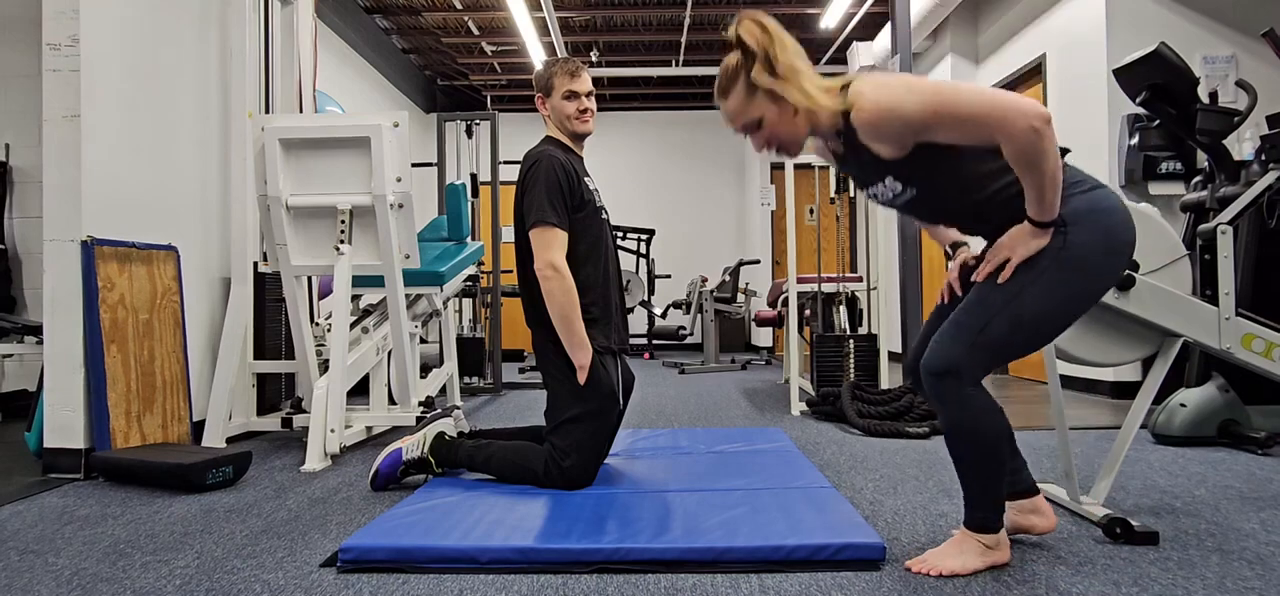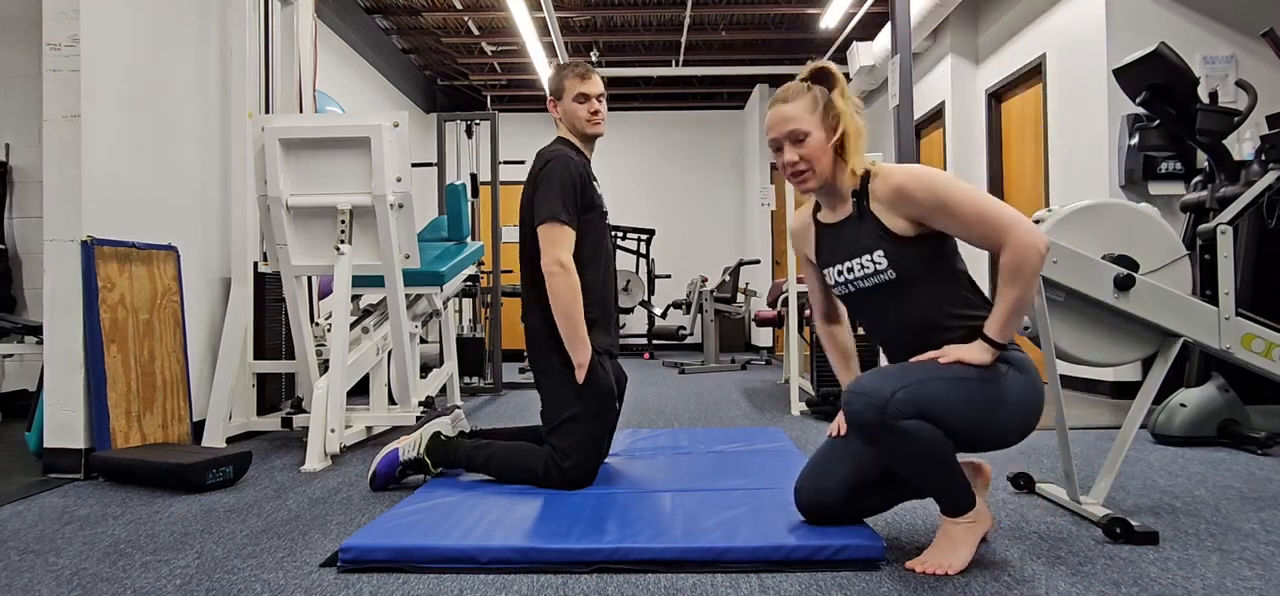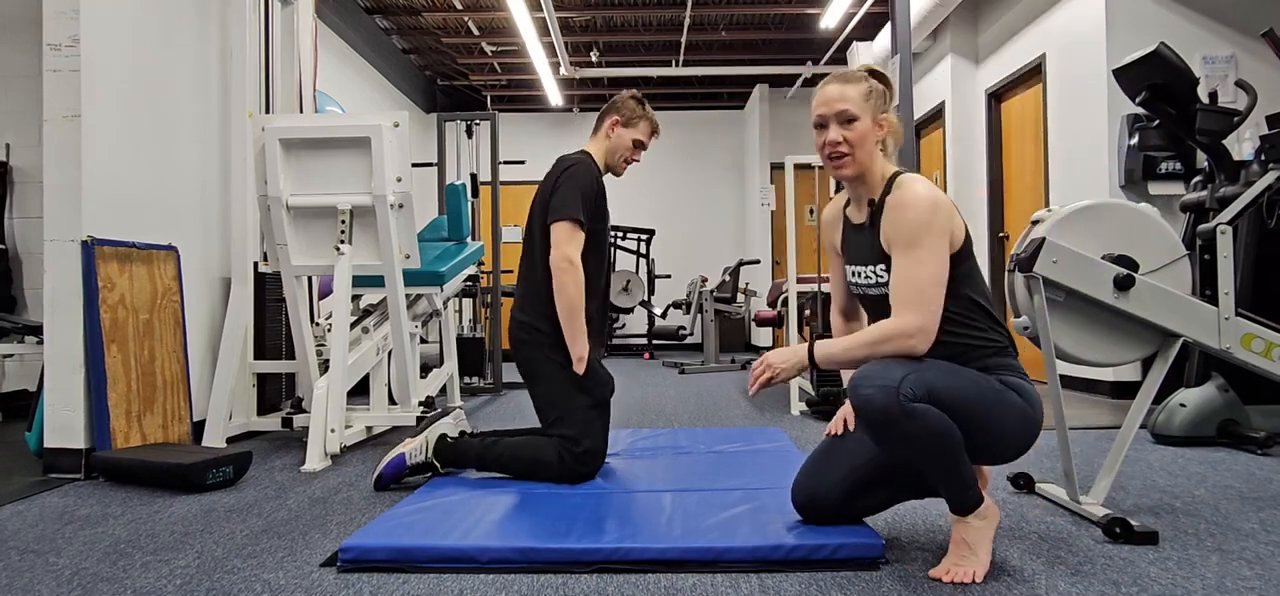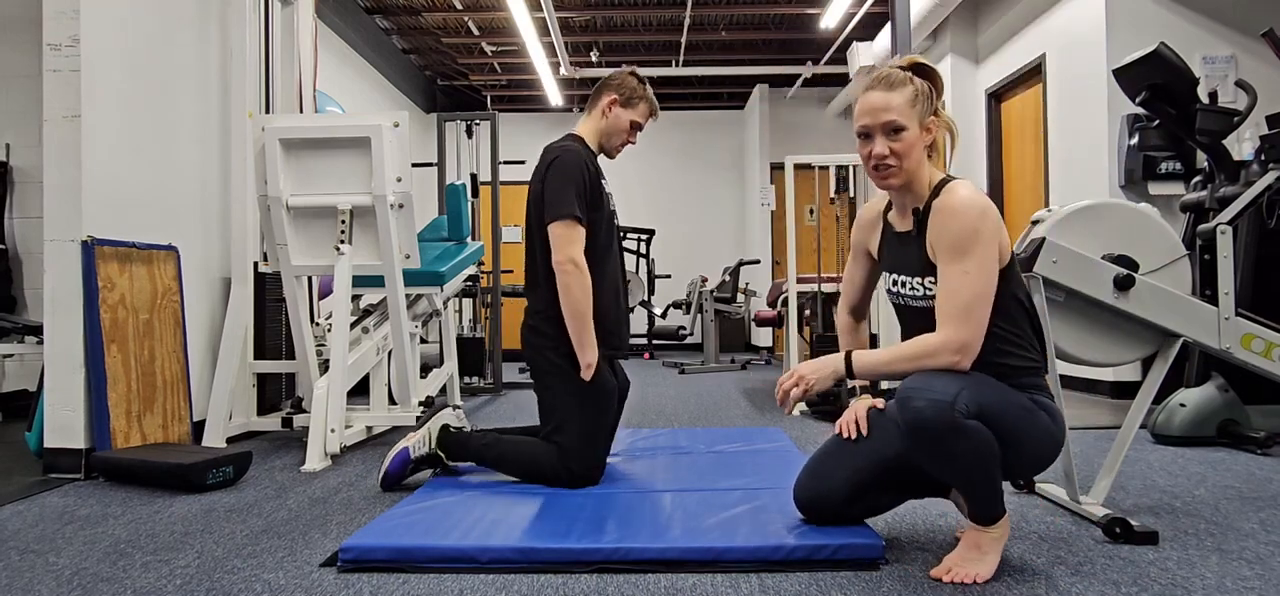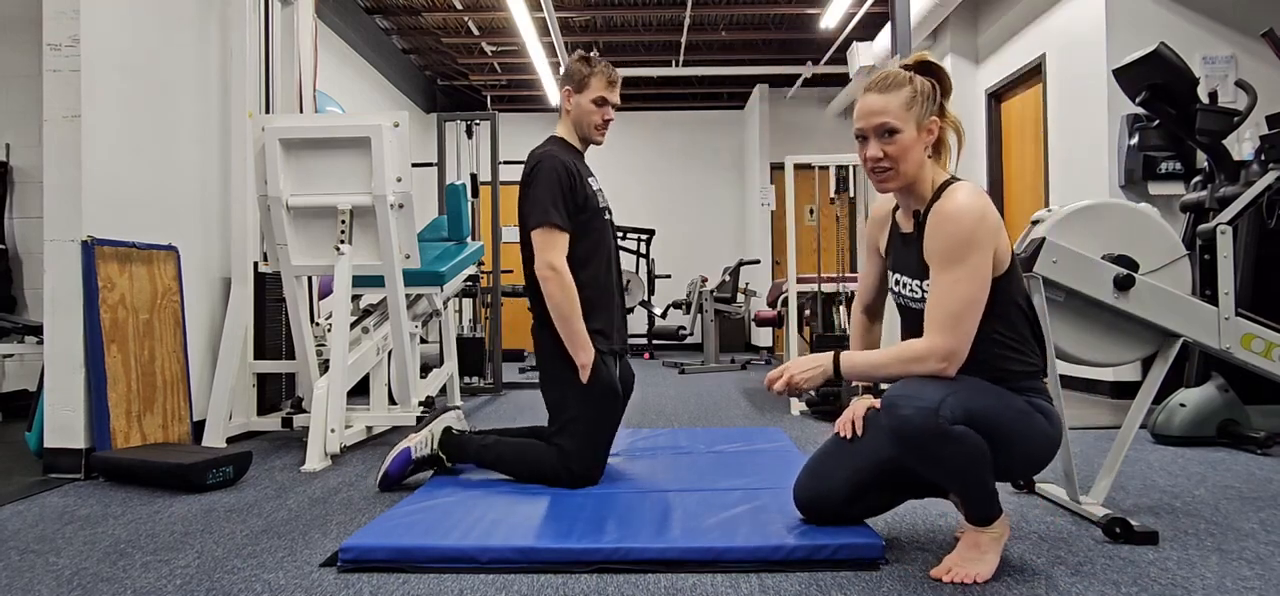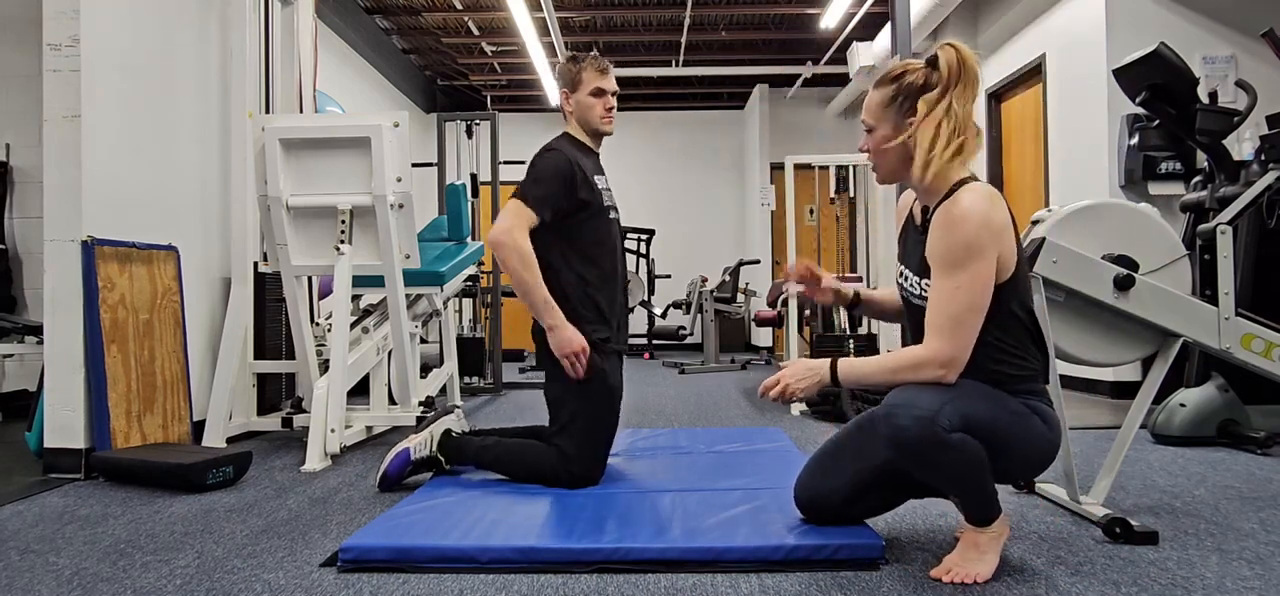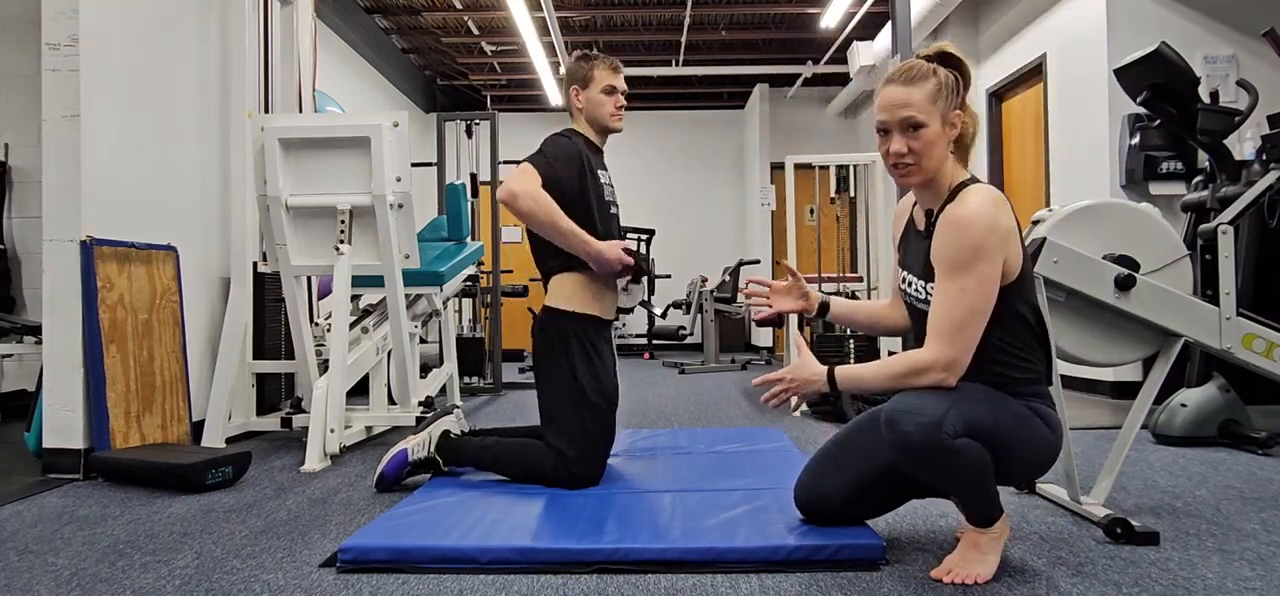
dt=0.7s
person 1, frame 1
left shoulder: (871, 107)
right shoulder: (826, 138)
left elbow: (1026, 120)
left wrist: (1040, 227)
right wrist: (958, 247)
left hip: (1079, 226)
right hip: (1011, 238)
left knee: (947, 366)
right knee: (928, 368)
left ankle: (987, 533)
right ankle: (1020, 499)
person 1, frame 2
left shoulder: (898, 187)
right shoulder: (803, 229)
left elbow: (1026, 243)
right elbow: (828, 319)
left wrist: (990, 343)
right wrist: (853, 393)
left hip: (995, 380)
right hip: (919, 382)
left knee: (872, 402)
right knee: (817, 497)
left ankle: (964, 511)
right ankle: (956, 474)
person 1, frame 3
left shoulder: (914, 199)
right shoulder: (836, 217)
left elbow: (914, 331)
right elbow: (845, 314)
left wrist: (807, 355)
right wrist: (852, 393)
left hip: (996, 397)
right hip: (921, 397)
left knee: (880, 387)
right knee: (815, 498)
left ankle: (972, 512)
right ankle: (955, 474)
person 1, frame 4
left shoulder: (962, 207)
right shoulder: (872, 219)
left elbow: (956, 347)
right elbow: (851, 312)
left wrist: (842, 366)
right wrist: (860, 392)
left hip: (1016, 412)
right hip: (933, 403)
left knee: (927, 396)
right knee: (817, 497)
left ankle: (989, 520)
right ankle: (962, 479)
person 1, frame 5
left shoulder: (961, 210)
right shoulder: (885, 215)
left elbow: (943, 354)
right elbow: (866, 310)
left wrist: (831, 365)
right wrist: (863, 391)
left hip: (1014, 413)
right hip: (937, 403)
left knee: (915, 404)
right knee: (817, 497)
left ankle: (988, 523)
right ankle: (961, 479)
person 1, frame 6
left shoulder: (968, 212)
right shoulder: (911, 204)
left elbow: (943, 359)
left wrist: (828, 371)
right wrist: (848, 297)
left hip: (1012, 417)
right hip: (942, 404)
left knee: (910, 413)
right knee: (817, 497)
left ankle: (986, 522)
right ankle: (961, 475)
person 1, frame 7
left shoulder: (974, 212)
right shoulder: (909, 209)
left elbow: (942, 362)
left wrist: (826, 378)
right wrist: (816, 304)
left hip: (1015, 417)
right hip: (944, 402)
left knee: (915, 417)
right knee: (818, 498)
left ankle: (988, 524)
right ankle: (963, 476)
person 2, frame 1
left shoulder: (572, 165)
right shoulder: (549, 165)
right elbow: (550, 266)
right wrist: (583, 355)
left hip: (598, 344)
right hip: (580, 348)
left knee: (581, 450)
right knee: (571, 468)
left ankle: (455, 435)
right ankle: (437, 448)
person 2, frame 2
left shoulder: (576, 166)
right shoulder: (561, 165)
right elbow: (556, 264)
right wrist: (582, 356)
left hip: (589, 343)
right hip: (573, 348)
left knee: (583, 449)
right knee: (571, 468)
left ankle: (457, 436)
right ankle: (436, 449)
person 2, frame 3
left shoulder: (580, 175)
right shoulder: (580, 173)
right elbow: (563, 262)
left wrist: (587, 351)
right wrist: (580, 352)
left hip: (553, 339)
right hip: (552, 342)
left knee: (587, 447)
right knee: (580, 458)
left ankle: (456, 440)
right ankle: (442, 448)
person 2, frame 4
left shoulder: (582, 163)
right shoulder: (569, 161)
right elbow: (568, 262)
right wrist: (587, 356)
left hip: (586, 345)
right hip: (568, 348)
left knee: (579, 448)
right knee: (578, 467)
left ankle: (457, 434)
right ankle: (446, 440)
person 2, frame 5
left shoulder: (576, 166)
right shoulder: (552, 165)
right elbow: (551, 268)
right wrist: (585, 356)
left hip: (601, 345)
right hip: (579, 349)
left knee: (578, 449)
right knee: (577, 467)
left ankle: (455, 437)
right ankle: (447, 442)
person 2, frame 6
left shoulder: (589, 162)
right shoulder: (560, 160)
right elbow: (504, 237)
right wrist: (557, 326)
left hip: (600, 340)
right hip: (579, 343)
left knee: (580, 447)
right knee: (577, 467)
left ankle: (461, 436)
right ankle: (447, 445)
person 2, frame 7
left shoulder: (592, 157)
right shoulder: (567, 150)
right elbow: (515, 192)
left wrist: (614, 256)
right wrist: (593, 248)
left hip: (590, 332)
right hip: (572, 333)
left knee: (583, 448)
right knee: (578, 467)
left ankle: (455, 437)
right ankle: (444, 446)
